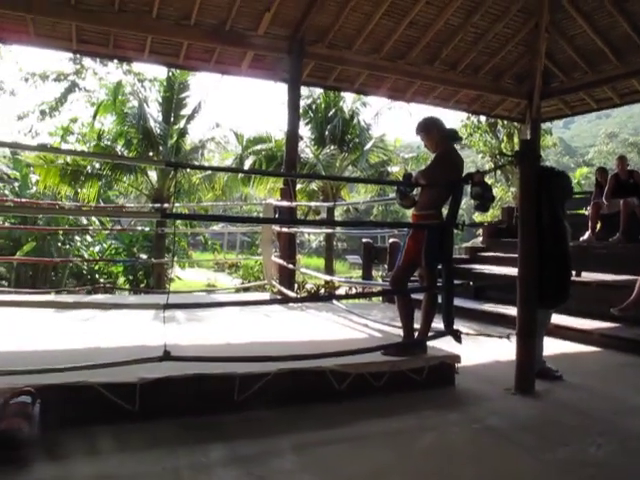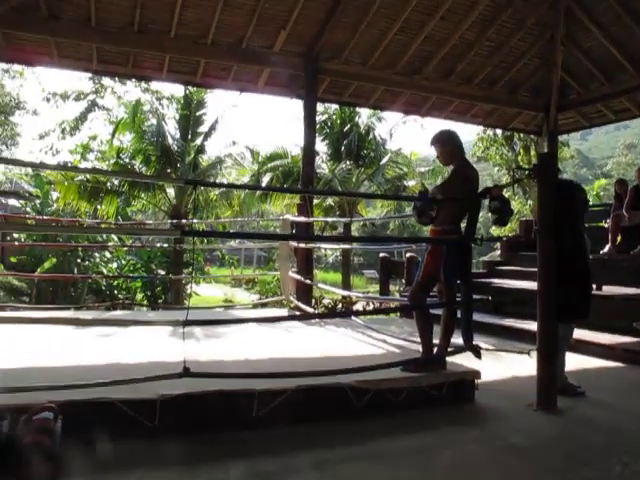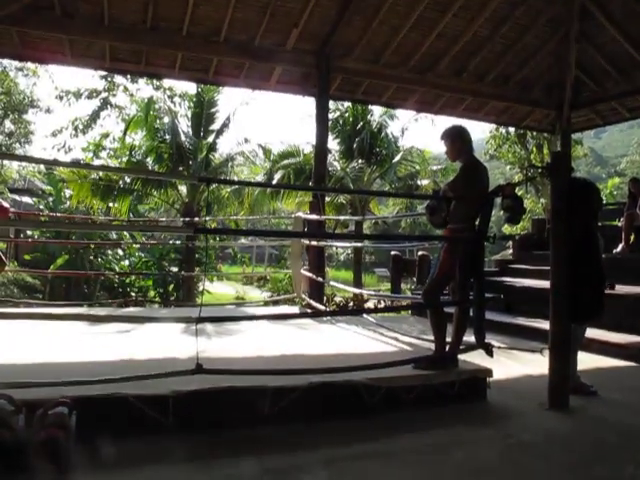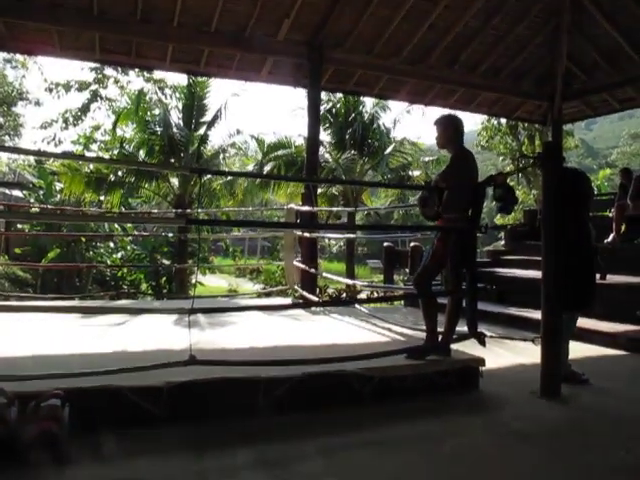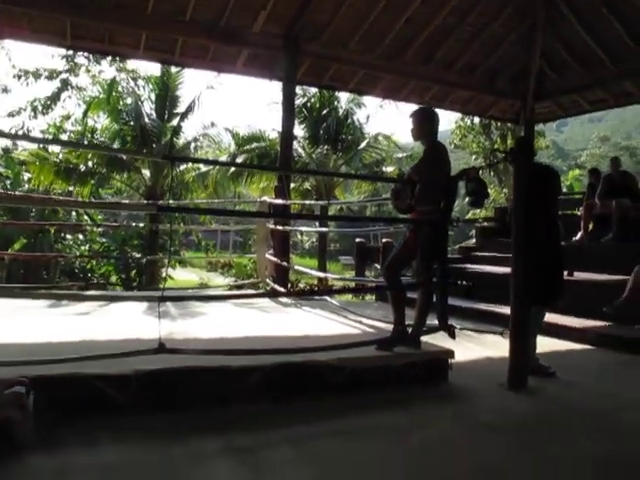
dt=0.5s
person 1, frame 1
left shoulder: (446, 155)
right shoulder: (453, 157)
left elbow: (424, 176)
left wrist: (415, 177)
left hip: (426, 225)
right hip: (434, 224)
left knee: (398, 280)
right knee: (429, 283)
left ankle: (409, 340)
right ankle: (420, 340)
person 1, frame 2
left shoulder: (461, 171)
right shoulder: (468, 171)
left elbow: (439, 192)
left wrist: (431, 193)
right wrist: (432, 210)
left hip: (444, 240)
right hip: (452, 239)
left knee: (417, 295)
right knee: (448, 297)
left ankle: (428, 356)
right ankle: (439, 356)
person 1, frame 3
left shoulder: (469, 168)
right shoulder: (478, 169)
left elbow: (449, 191)
left wrist: (443, 193)
left hip: (458, 238)
right hip: (467, 238)
left knee: (431, 293)
right knee: (461, 296)
left ankle: (440, 354)
right ankle: (451, 354)
person 1, frame 4
left shoulder: (460, 158)
right shoulder: (466, 158)
left elbow: (441, 181)
left wrist: (435, 183)
left hip: (452, 229)
right hip: (459, 228)
left knee: (422, 280)
right knee: (454, 286)
left ankle: (432, 340)
right ankle: (444, 343)
person 1, frame 5
left shoulder: (433, 151)
right shoulder: (439, 151)
left elbow: (414, 175)
left wrist: (408, 178)
left hip: (426, 222)
right hip: (433, 222)
left knee: (392, 269)
right knee: (425, 278)
left ankle: (400, 330)
right ankle: (414, 334)
person 2, frame 1
left shoulder: (549, 211)
right shoulder: (549, 212)
right elbow: (553, 241)
left hip: (547, 266)
right hip: (548, 267)
left knee: (540, 315)
right knee: (541, 315)
left ankle: (537, 362)
right ankle: (537, 364)
person 2, frame 2
left shoulder: (565, 218)
right shoulder: (568, 219)
right elbow: (575, 246)
left hip: (565, 279)
right hip: (568, 279)
left knee: (561, 330)
right knee: (562, 329)
left ankle: (558, 377)
right ankle: (558, 380)
person 2, frame 3
left shoulder: (570, 195)
right shoulder: (583, 194)
left hip: (577, 264)
right hip: (582, 266)
left knee: (575, 320)
right knee: (577, 320)
left ankle: (570, 374)
right ankle: (571, 377)
person 2, frame 4
left shoulder: (559, 179)
right shoulder: (574, 178)
left hip: (567, 251)
right hip: (574, 251)
left knee: (566, 307)
right knee: (569, 307)
left ankle: (561, 363)
right ankle: (562, 365)
person 2, frame 5
left shoulder: (525, 176)
right shoulder: (545, 174)
left hip: (532, 245)
right hip: (541, 247)
left knee: (533, 300)
right knee: (537, 301)
left ankle: (527, 355)
right ankle: (529, 358)
